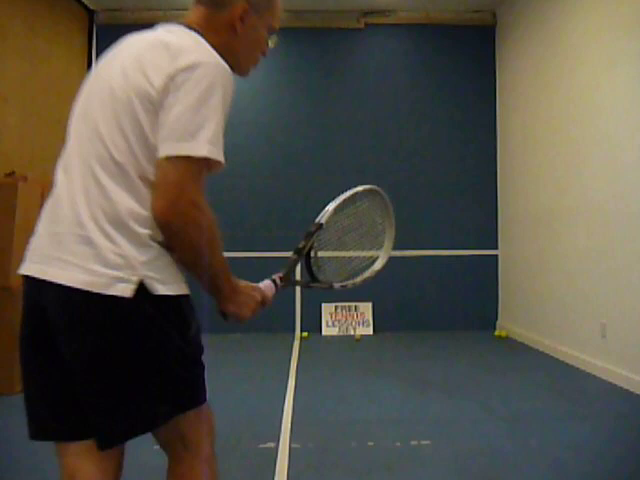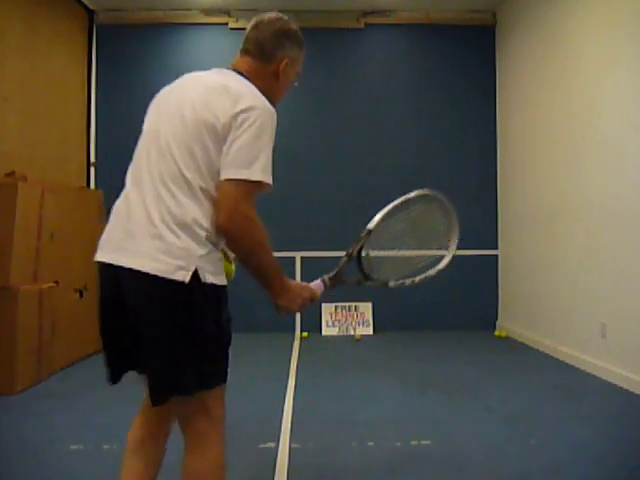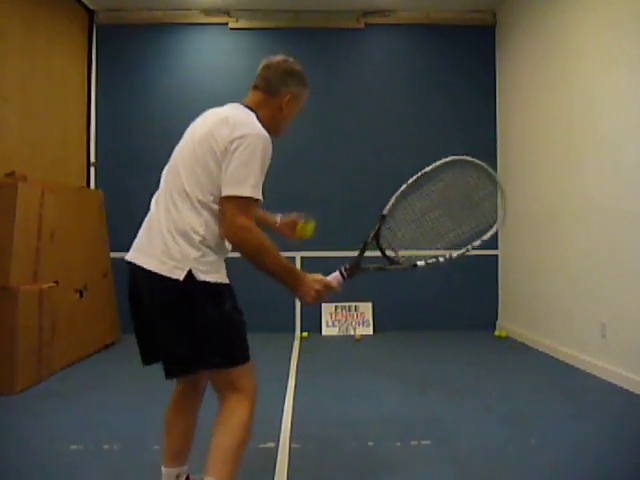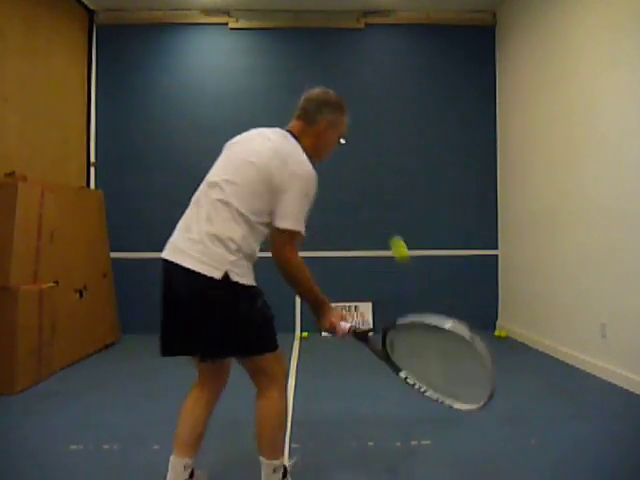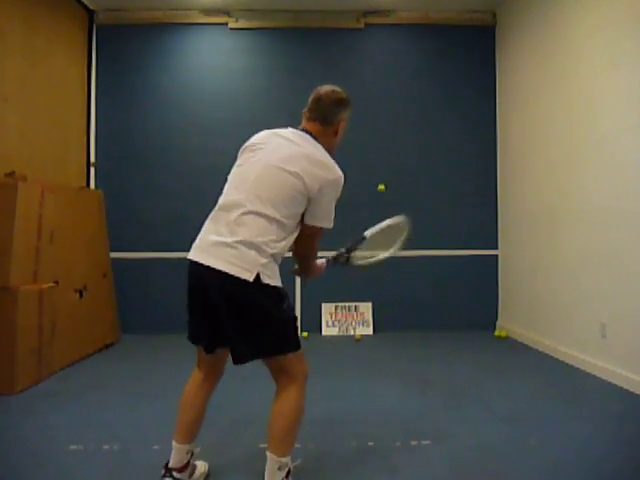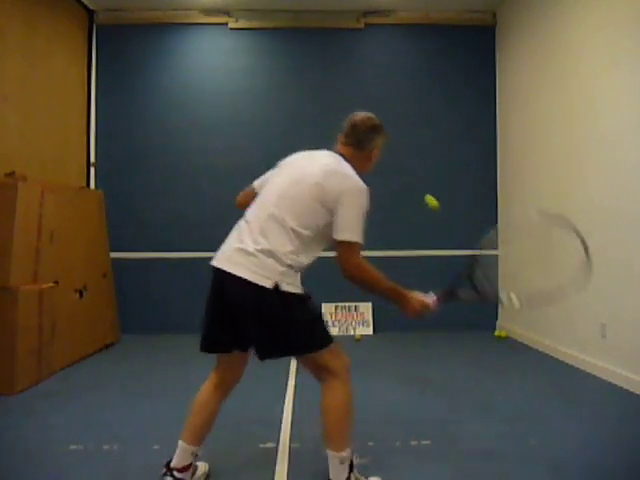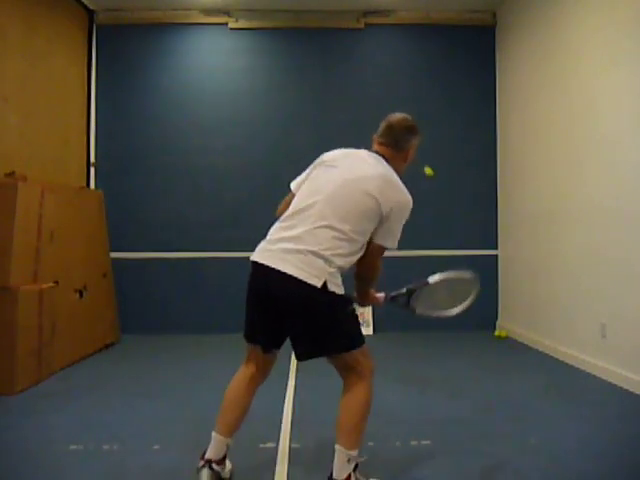
dt=0.4s
person 1, frame 1
left shoulder: (129, 50)
right shoulder: (203, 67)
right elbow: (175, 205)
right wrist: (227, 288)
left hip: (50, 274)
right hip: (121, 288)
person 1, frame 2
left shoulder: (178, 88)
right shoulder: (254, 108)
right elbow: (233, 217)
right wrist: (279, 287)
left hip: (119, 259)
right hip: (176, 274)
left knee: (160, 404)
right knee: (203, 423)
person 1, frame 3
left shoulder: (216, 118)
right shoulder: (252, 135)
right elbow: (237, 229)
left wrist: (270, 221)
right wrist: (298, 281)
left hip: (147, 265)
right hip: (186, 275)
left knee: (190, 385)
right knee: (239, 393)
person 1, frame 4
left shoulder: (251, 137)
right shoulder: (300, 171)
right elbow: (284, 256)
right wrist: (322, 309)
left hip: (178, 261)
right hip: (216, 273)
left knee: (210, 377)
right knee: (271, 377)
person 1, frame 5
left shoulder: (262, 138)
right shoulder: (328, 173)
right elbow: (306, 246)
right wrist: (309, 268)
left hip: (203, 261)
right hip: (248, 276)
left knee: (208, 368)
right knee: (293, 377)
person 1, frame 6
left shoulder: (298, 158)
right shoulder: (353, 188)
left elbow: (244, 200)
right elbow: (352, 267)
right wrist: (404, 298)
left hip: (227, 269)
right hip: (267, 284)
left knee: (224, 374)
right knee: (334, 372)
person 1, frame 7
left shoulder: (333, 156)
right shoulder: (398, 195)
right elbow: (368, 265)
right wrist: (366, 294)
left hip: (266, 266)
right hip: (312, 283)
left knee: (255, 366)
right knee: (359, 374)
